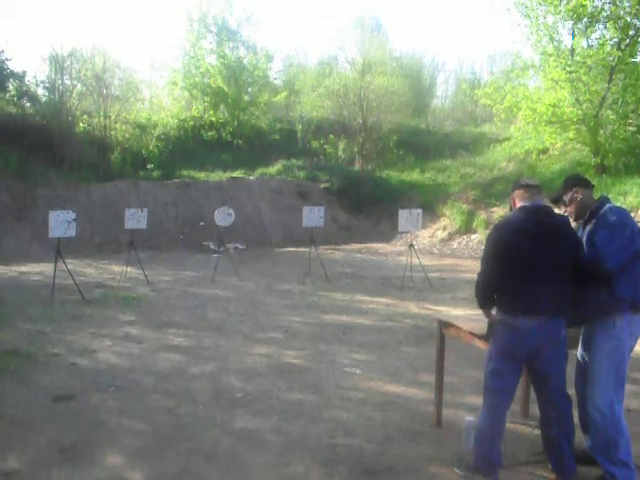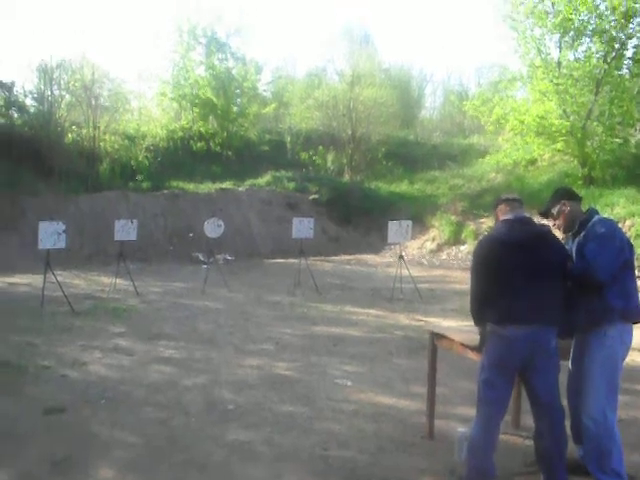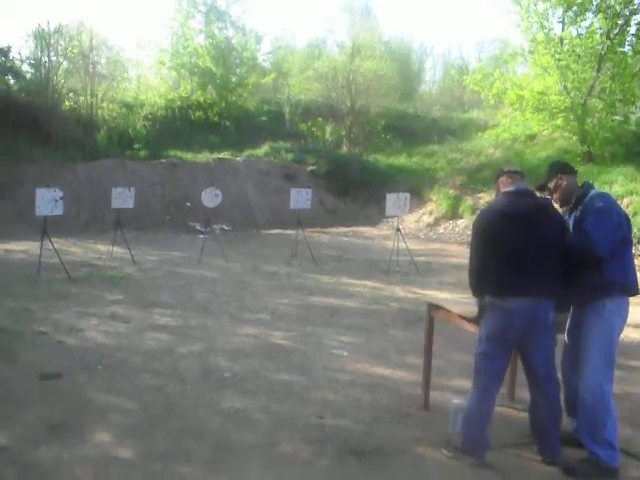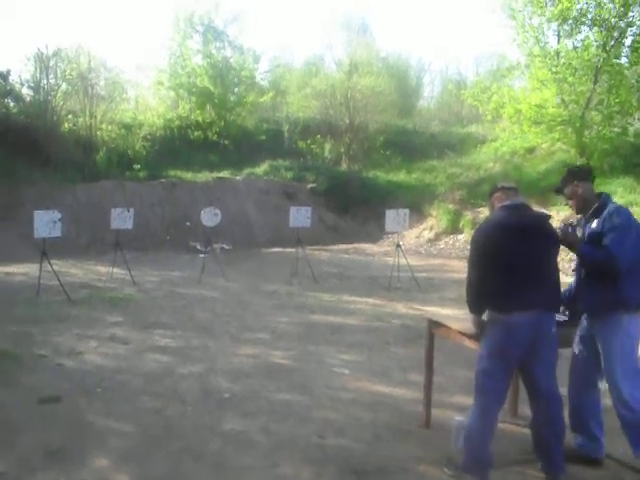
dt=0.7s
person 1, frame 1
left shoulder: (615, 219)
right shoulder: (589, 224)
left elbow: (603, 263)
right elbow: (584, 264)
right hip: (598, 316)
left knee: (603, 398)
right knee: (587, 388)
right ankle: (597, 450)
person 1, frame 2
left shoulder: (603, 230)
right shoulder: (577, 236)
left elbow: (594, 272)
left hip: (608, 327)
right hip: (589, 326)
left knee: (596, 407)
right knee: (579, 397)
person 1, frame 3
left shoulder: (600, 204)
right shoulder: (575, 209)
left elbow: (595, 247)
left hip: (606, 300)
right hip: (585, 299)
left knee: (593, 379)
right knee: (573, 369)
right ankle: (582, 431)
person 1, frame 4
right shoulder: (589, 220)
left elbow: (615, 262)
left wrist: (577, 246)
right wrist: (566, 298)
right hip: (592, 314)
right knee: (581, 382)
right ankle: (588, 446)
person 2, frame 1
left shoulder: (505, 229)
right shoulder: (567, 232)
left elbow: (486, 278)
right elbow: (577, 278)
left wrist: (487, 308)
left hip: (513, 322)
right hip: (554, 324)
left knee: (497, 395)
right knee: (555, 396)
person 2, frame 2
left shoulder: (490, 243)
right shoulder: (553, 243)
left elbow: (479, 292)
right elbow: (563, 288)
left wrist: (482, 323)
right wrist: (553, 324)
left hip: (505, 333)
right hip: (544, 333)
left knee: (490, 405)
right knee: (548, 406)
person 2, frame 3
left shoulder: (490, 215)
right shoulder: (552, 215)
left elbow: (478, 262)
right elbow: (563, 260)
left wrist: (480, 294)
right wrist: (550, 295)
left hip: (505, 304)
right hip: (542, 305)
left knee: (487, 377)
right knee: (544, 378)
left ankle: (472, 445)
right ankle: (550, 448)
person 2, frame 4
left shoulder: (488, 230)
right shoulder: (545, 228)
left elbow: (477, 277)
right elbow: (548, 273)
left wrist: (476, 311)
left hip: (507, 319)
right hip: (544, 317)
left knee: (489, 392)
right knee: (546, 393)
